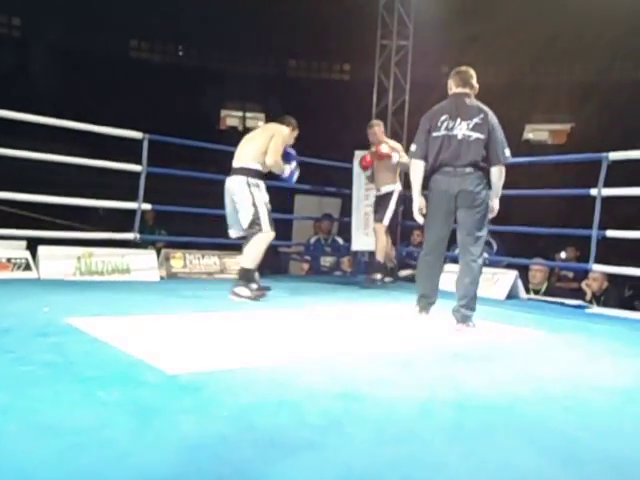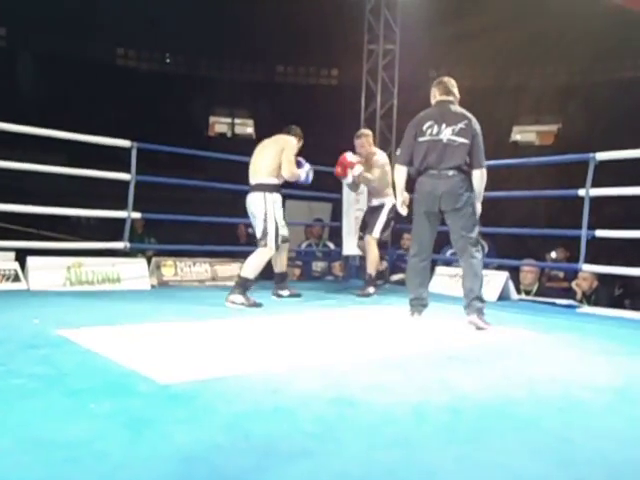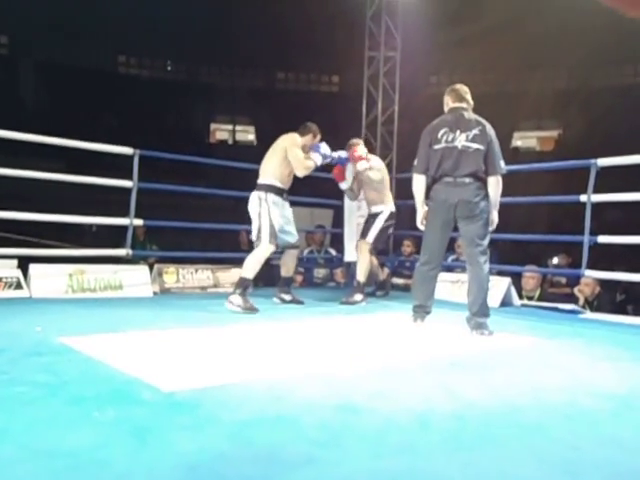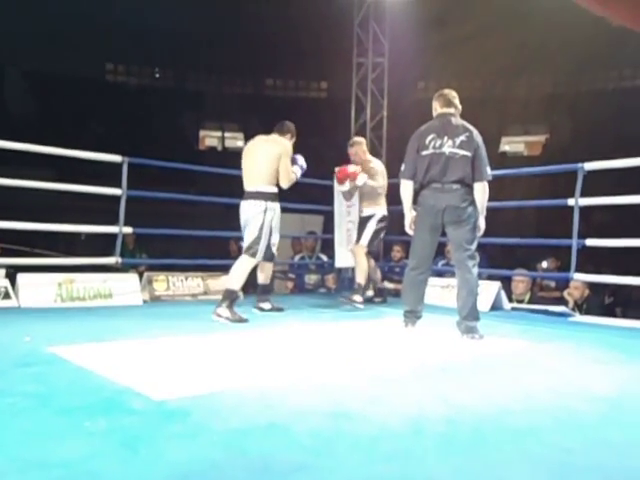
dt=0.5s
person 1, frame 1
left shoulder: (434, 114)
right shoulder: (485, 115)
left elbow: (418, 159)
right elbow: (498, 163)
left wrist: (416, 196)
right wrist: (495, 195)
left hip: (441, 183)
right hip: (474, 184)
left knee: (433, 246)
right knee: (471, 251)
left ankle: (424, 303)
right ankle: (464, 313)
person 1, frame 2
left shoulder: (420, 120)
right shoulder: (469, 121)
left elbow: (402, 163)
right elbow: (478, 167)
left wrist: (400, 192)
right wrist: (478, 198)
left hip: (426, 186)
right hip: (458, 186)
left knee: (420, 249)
right knee: (469, 248)
left ankle: (416, 307)
right ankle: (474, 308)
person 1, frame 3
left shoulder: (434, 128)
right shoulder: (484, 128)
left elbow: (420, 173)
right elbow: (495, 175)
left wrist: (420, 205)
right wrist: (494, 207)
left hip: (441, 194)
right hip: (473, 195)
left knee: (429, 257)
right knee: (477, 258)
left ankle: (419, 313)
right ankle: (478, 321)
person 1, frame 4
left shoulder: (422, 133)
right shoulder: (471, 134)
left elbow: (407, 178)
right elbow: (480, 181)
left wrist: (408, 210)
right wrist: (481, 214)
left hip: (429, 200)
right hip: (460, 201)
left knee: (418, 261)
right knee: (466, 263)
left ankle: (410, 318)
right ankle: (468, 325)
person 2, frame 1
left shoulder: (263, 131)
right shoulder: (281, 130)
right elbow: (271, 160)
left wrist: (281, 163)
right wrist: (286, 170)
left hip: (235, 180)
right hip: (247, 181)
left knee: (252, 233)
right knee: (265, 232)
left ankle: (251, 279)
right ankle: (241, 284)
person 2, frame 2
left shoulder: (266, 143)
right shoulder: (289, 141)
right elbow: (288, 173)
left wrist: (289, 169)
right wrist: (302, 174)
left hip: (255, 196)
right hip: (267, 196)
left knee: (282, 242)
right knee: (268, 247)
left ankle: (281, 287)
right ankle: (237, 293)
person 2, frame 3
left shoulder: (294, 145)
right shoulder: (291, 140)
left elbow: (302, 163)
right elbow: (301, 171)
left wrist: (330, 156)
right wrist: (316, 158)
left hip: (279, 200)
right hip: (266, 197)
left knee: (292, 245)
right knee: (266, 246)
left ankle: (283, 292)
right ankle: (238, 294)
person 2, frame 4
left shoulder: (253, 143)
right shoulder: (283, 145)
right elbow: (285, 182)
right wrist: (297, 169)
left hip: (250, 201)
right hip: (265, 203)
left knee: (268, 252)
right knee: (251, 255)
left ankle: (263, 300)
right ankle: (224, 306)
person 3, frame 1
left shoulder: (393, 146)
right shoulder: (373, 152)
left elbow: (407, 164)
left wrist: (391, 156)
right wrist: (366, 169)
left hip: (392, 192)
right hip: (380, 194)
left knee: (379, 227)
right knee: (383, 234)
left ankle: (378, 270)
right ankle: (392, 270)
person 3, frame 2
left shoulder: (380, 158)
right shoulder: (362, 160)
left elbow: (374, 183)
right elbow: (355, 188)
left wrist: (355, 168)
right wrist: (345, 176)
left hip: (385, 205)
right hip: (373, 205)
left knee: (371, 240)
right knee: (363, 242)
left ankle: (370, 284)
right ankle: (378, 274)
person 3, frame 3
left shoulder: (374, 163)
right shoulder: (360, 167)
left elbow: (376, 181)
right elbow: (353, 196)
left wrist: (361, 162)
right wrist: (342, 181)
left hip: (385, 212)
right hip: (374, 213)
left knee: (363, 246)
right knee: (365, 249)
left ankle: (358, 292)
right ankle: (382, 284)
person 3, frame 4
left shoulder: (376, 166)
right shoulder: (357, 168)
left elbow: (379, 190)
right elbow: (348, 196)
left wrist: (359, 177)
right wrist: (342, 182)
left hip: (377, 215)
right hip: (365, 215)
left knee: (359, 250)
right knee: (367, 255)
left ankle: (358, 294)
right ankle: (379, 293)
